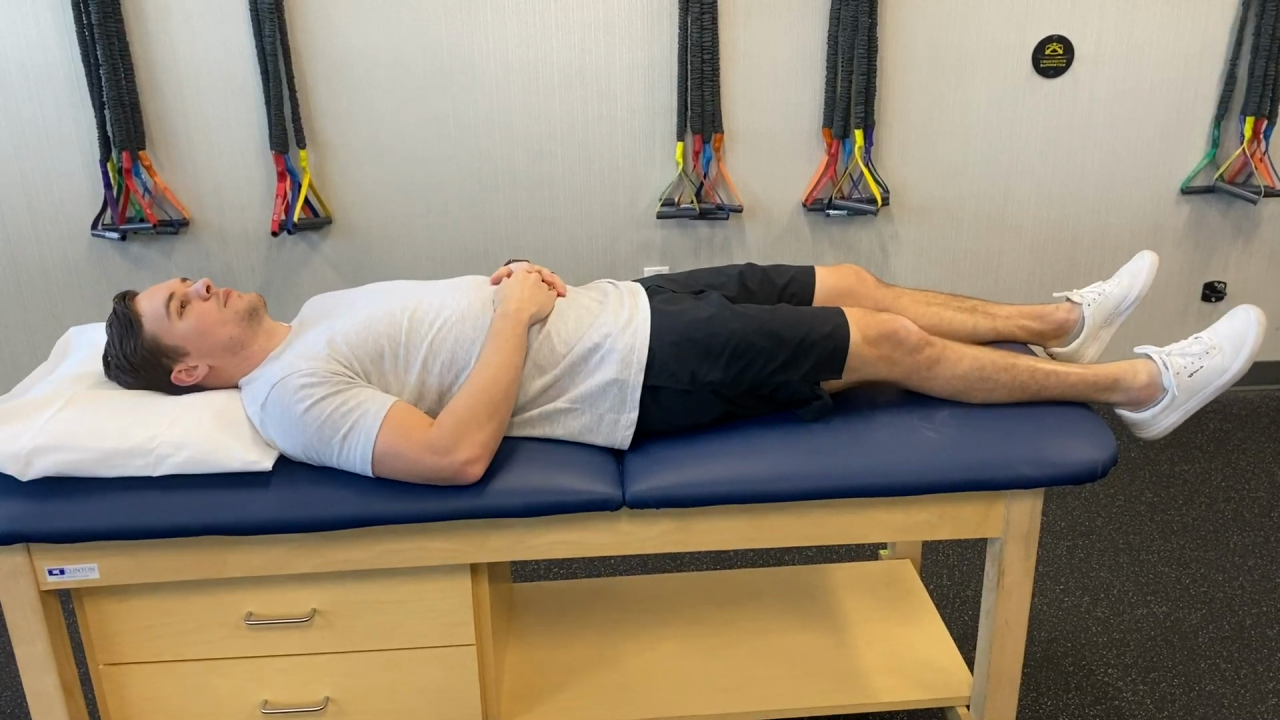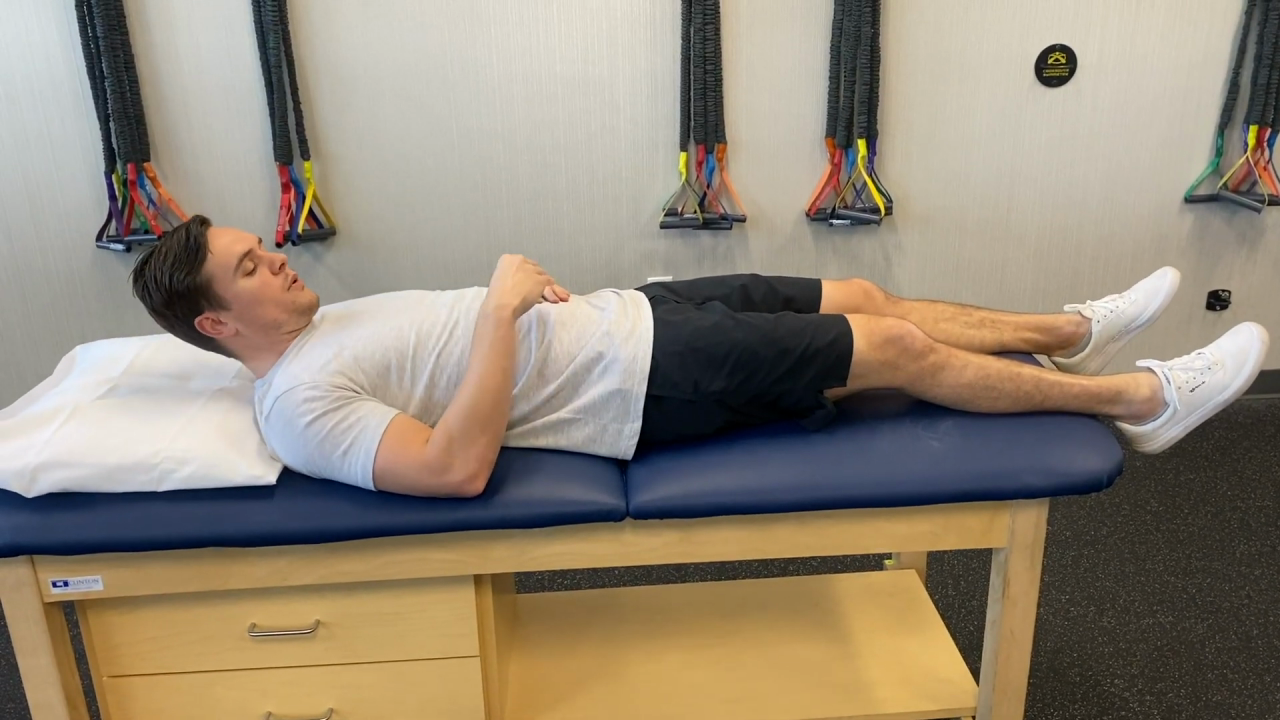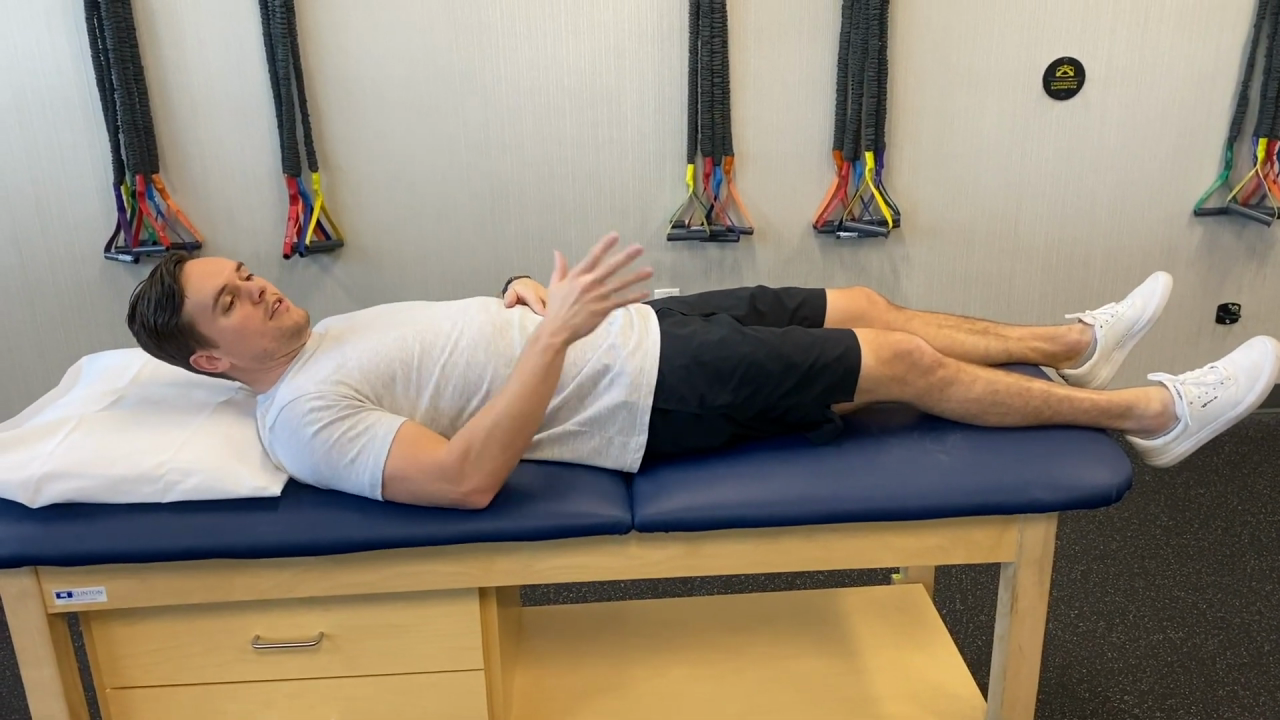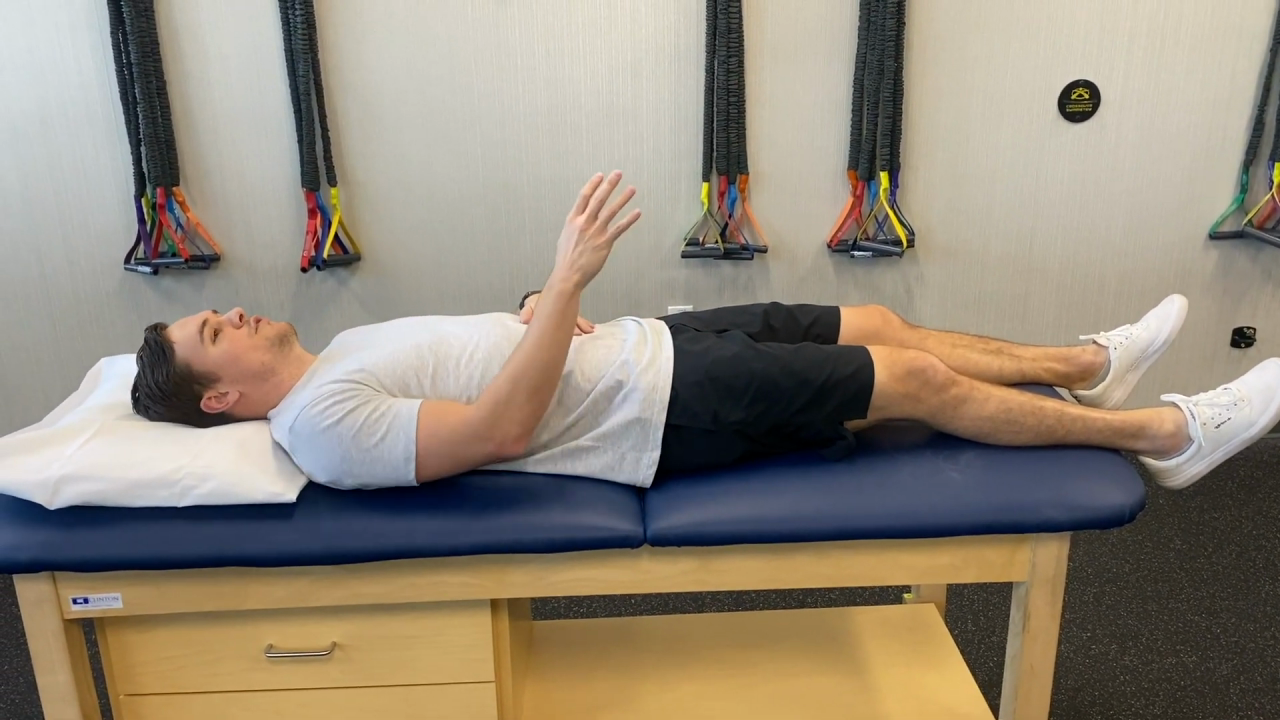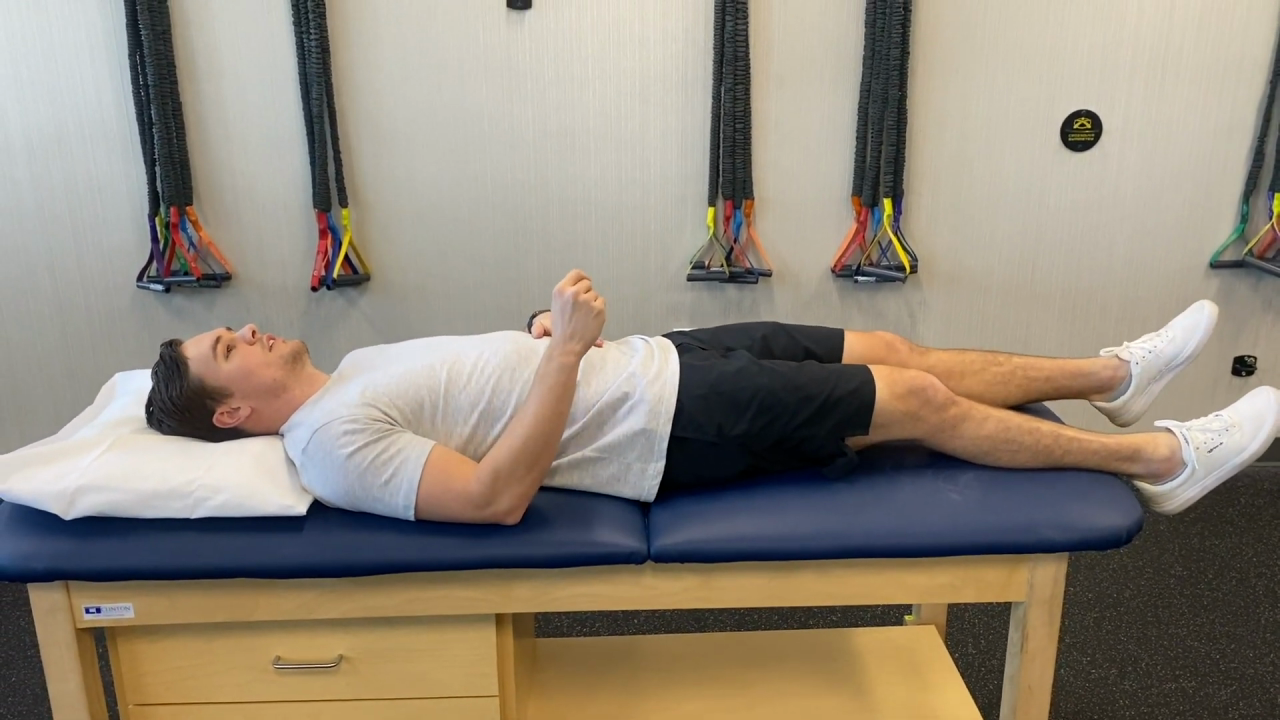
dt=1s
person 1, frame 1
left shoulder: (320, 316)
right shoulder: (291, 395)
right elbow: (456, 455)
left wrist: (514, 277)
right wrist: (517, 314)
left hip: (618, 306)
right hip: (637, 376)
left knee: (854, 283)
right knee: (889, 341)
left ankle: (1063, 323)
right ankle: (1141, 384)
person 1, frame 2
left shoulder: (324, 325)
right shoulder: (297, 404)
right elbow: (458, 467)
left wrist: (513, 283)
right wrist: (502, 309)
left hip: (622, 316)
right hip: (639, 387)
left knee: (862, 297)
right knee: (894, 348)
left ankle: (1075, 332)
right ankle: (1140, 398)
person 1, frame 3
left shoulder: (332, 337)
right shoulder: (301, 420)
right elbow: (466, 478)
left wrist: (520, 293)
right wrist: (556, 330)
left hip: (627, 334)
right hip: (640, 399)
left knee: (864, 306)
right knee: (901, 361)
left ankle: (1075, 343)
right ankle: (1149, 413)
person 1, frame 4
left shoulder: (344, 350)
right shoulder: (323, 427)
right elbow: (501, 431)
left wrist: (544, 302)
right wrist: (567, 281)
left hip: (645, 345)
right hip: (658, 417)
left knee: (883, 326)
right knee: (914, 382)
left ankle: (1090, 364)
right ankle: (1165, 433)
person 1, frame 5
left shoulder: (358, 369)
right shoulder: (331, 443)
right elbow: (497, 494)
left wrist: (544, 327)
right wrist: (566, 348)
left hip: (653, 361)
right hip: (663, 429)
left knee: (890, 347)
right knee: (914, 399)
left ankle: (1112, 377)
right ankle: (1160, 458)
